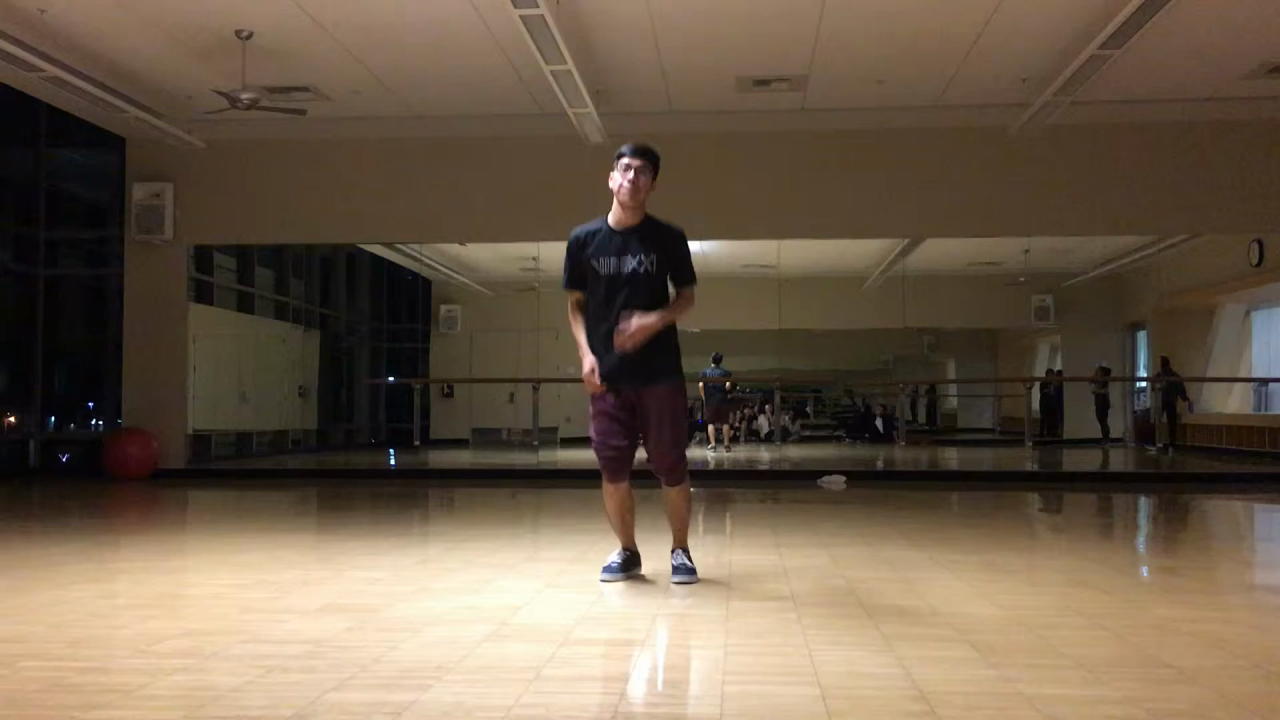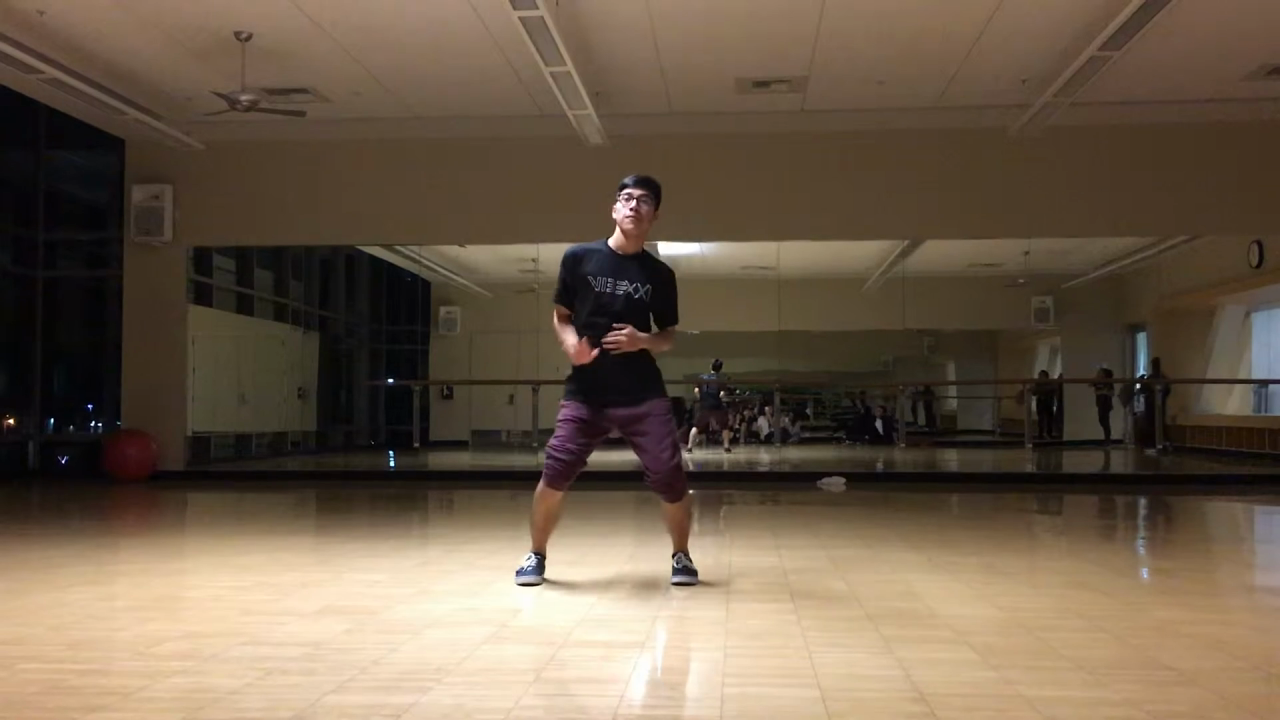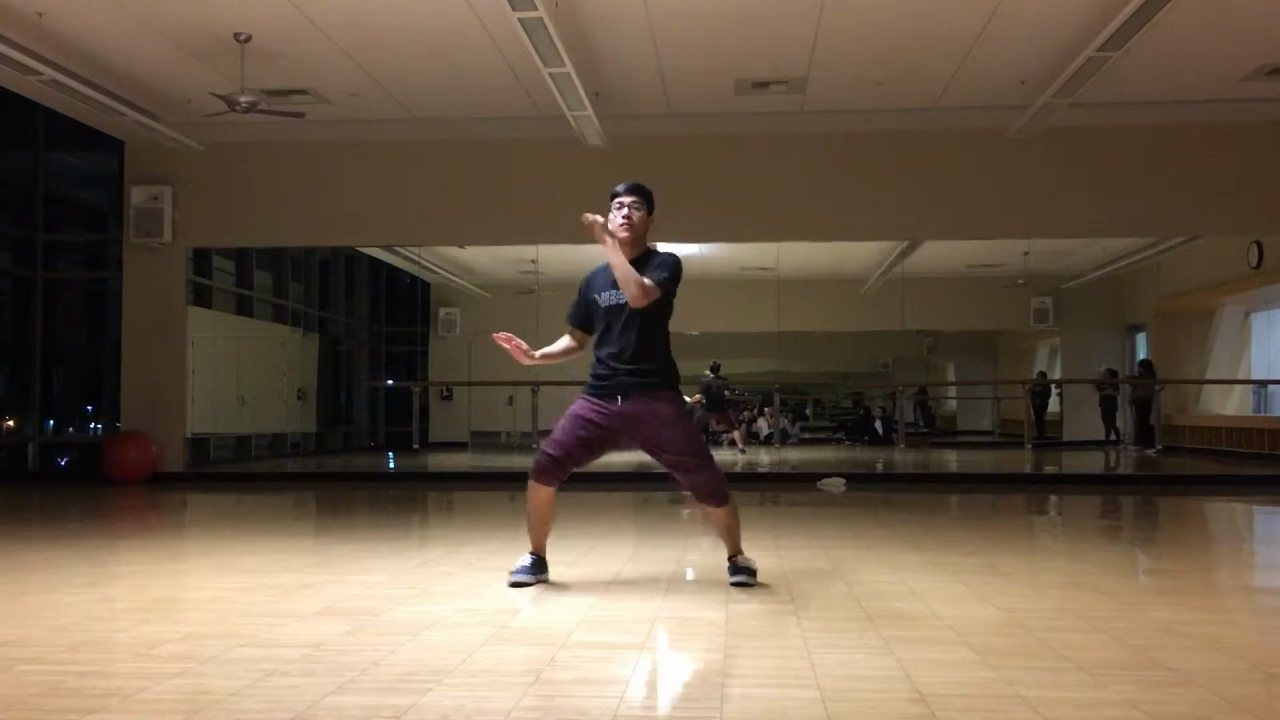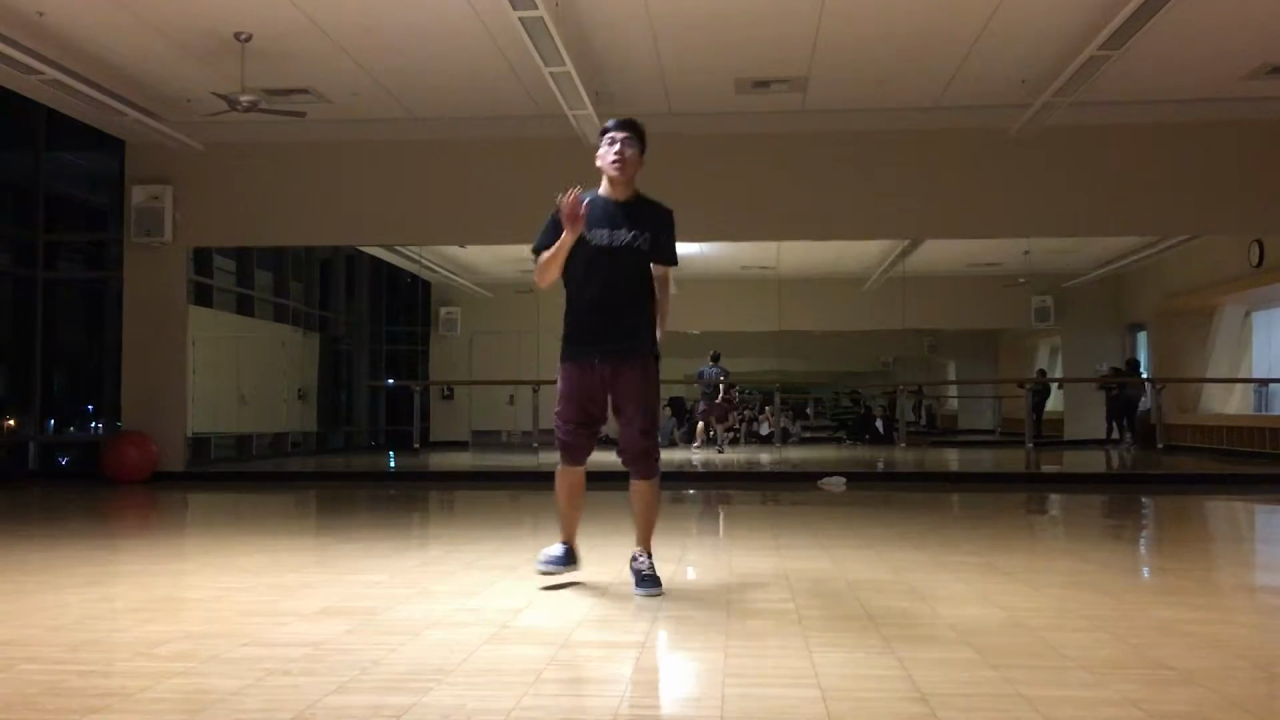
dt=0.5s
person 1, frame 1
left shoulder: (669, 238)
right shoulder: (583, 239)
left elbow: (687, 296)
right elbow: (576, 303)
left wrist: (654, 321)
right wrist: (585, 352)
left hip: (659, 371)
right hip: (609, 373)
left knee: (670, 463)
right knee: (613, 463)
left ankle: (680, 550)
right ankle: (627, 551)
person 1, frame 2
left shoulder: (660, 274)
right shoulder: (578, 258)
left elbow: (668, 336)
right elbow: (560, 317)
left wrist: (642, 340)
right wrist: (572, 347)
left hip: (643, 395)
right hip: (585, 392)
left knee: (669, 477)
right knee: (556, 471)
left ankle: (681, 554)
right ankle: (536, 554)
person 1, frame 3
left shoulder: (665, 263)
right shoulder: (594, 280)
left elbow: (639, 295)
right elbow: (576, 339)
left wrist: (609, 245)
right wrist: (536, 356)
left hip: (654, 397)
right hip: (601, 396)
left knee: (707, 482)
right knee: (546, 466)
left ankle: (737, 556)
right ankle: (537, 558)
person 1, frame 4
left shoulder: (657, 216)
right shoulder: (575, 209)
right elbow: (543, 278)
left wrist: (660, 331)
right wrist: (569, 233)
left hip: (635, 352)
right hip: (580, 351)
left knee: (641, 453)
right knee: (572, 448)
left ankle: (642, 556)
right ankle: (566, 545)
